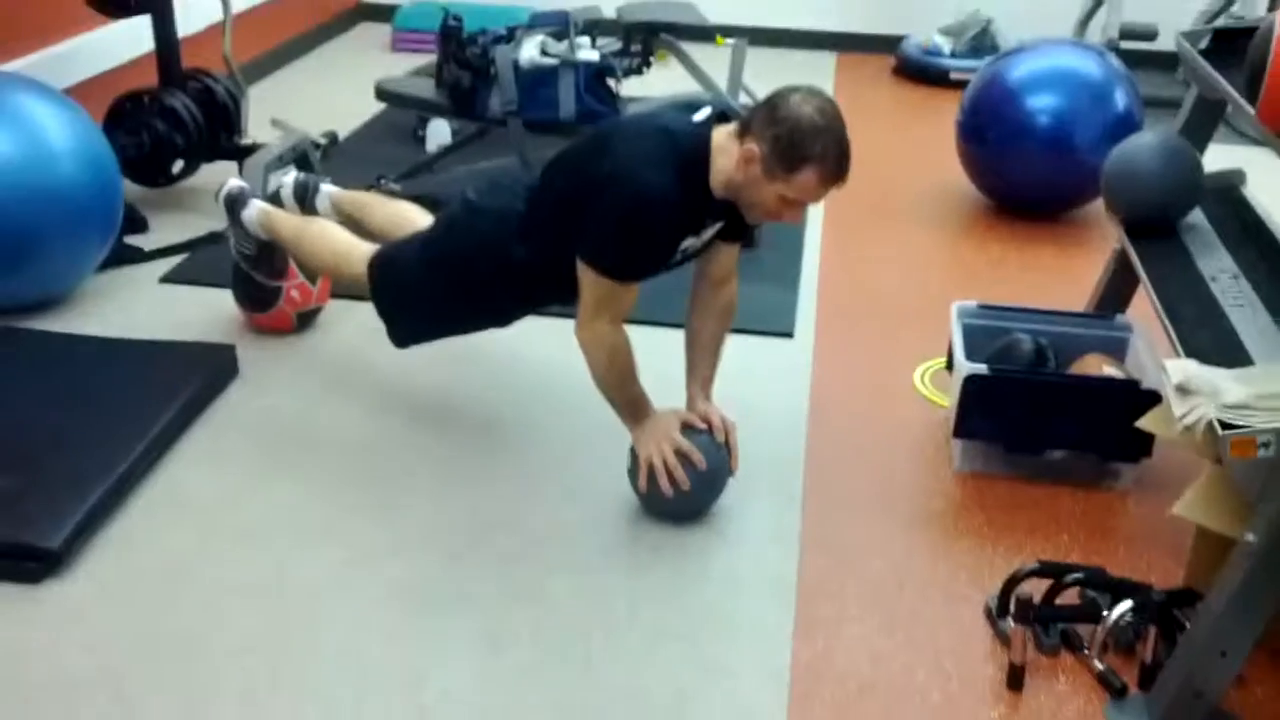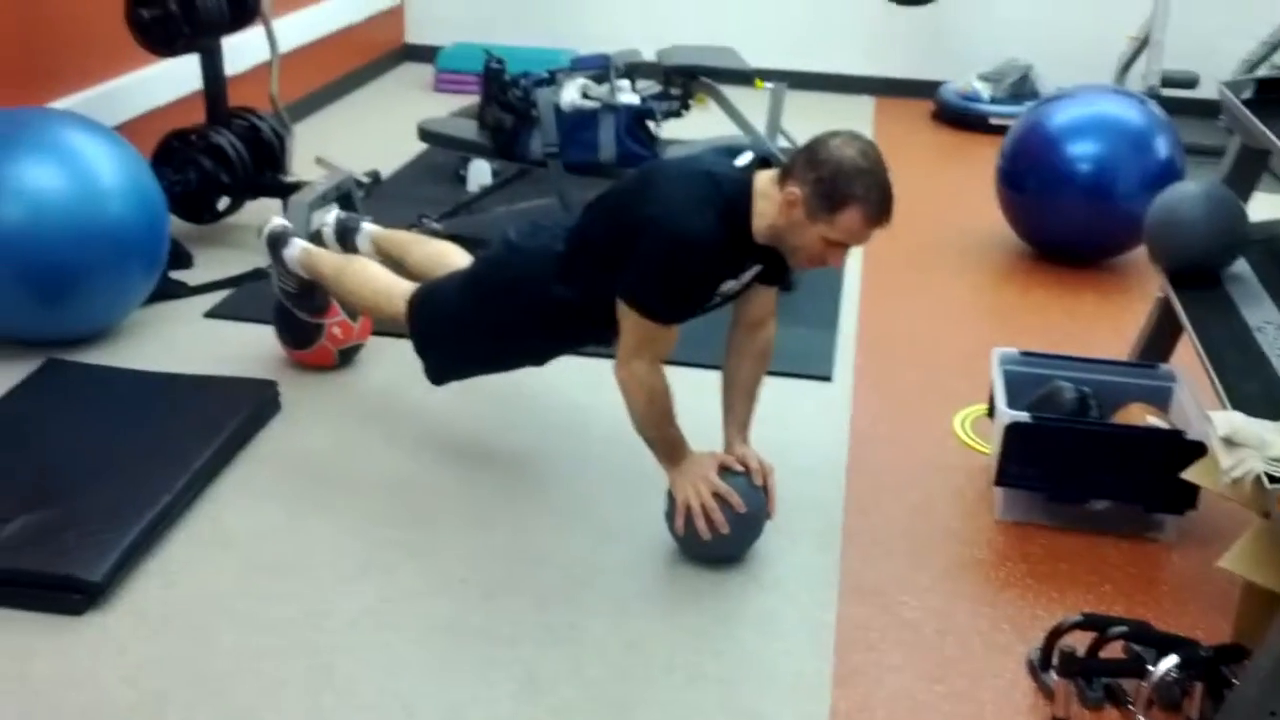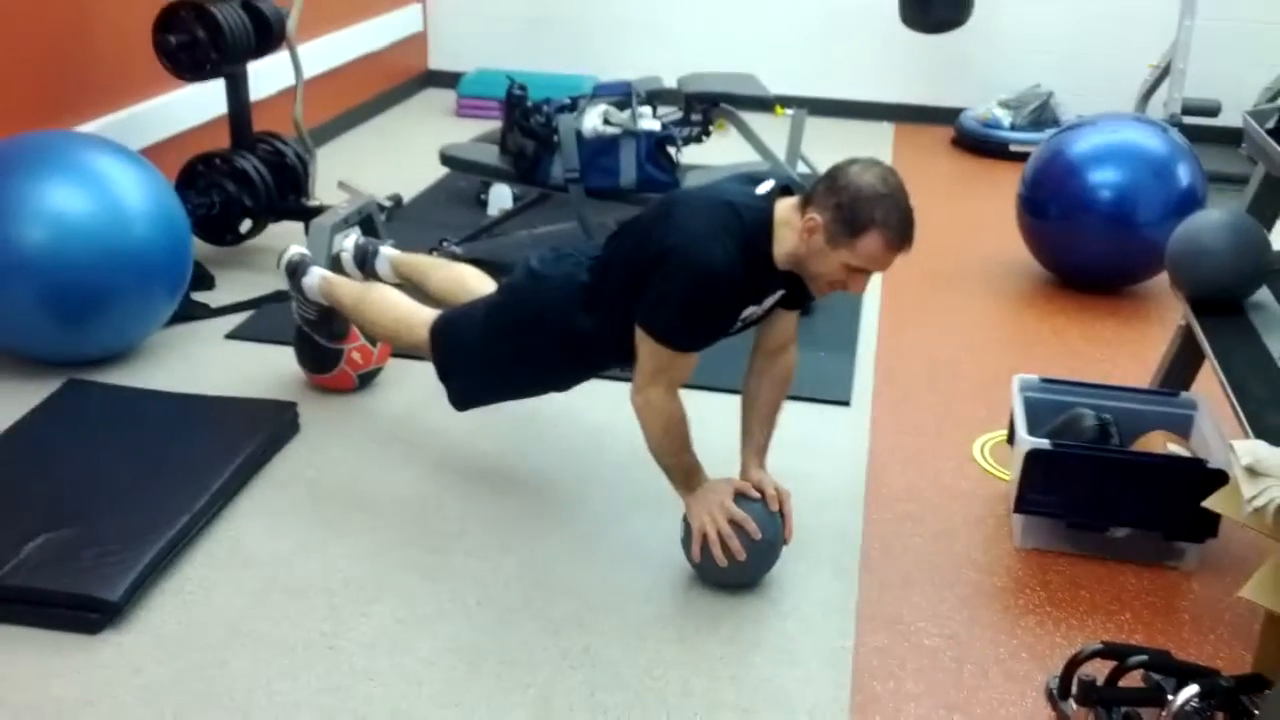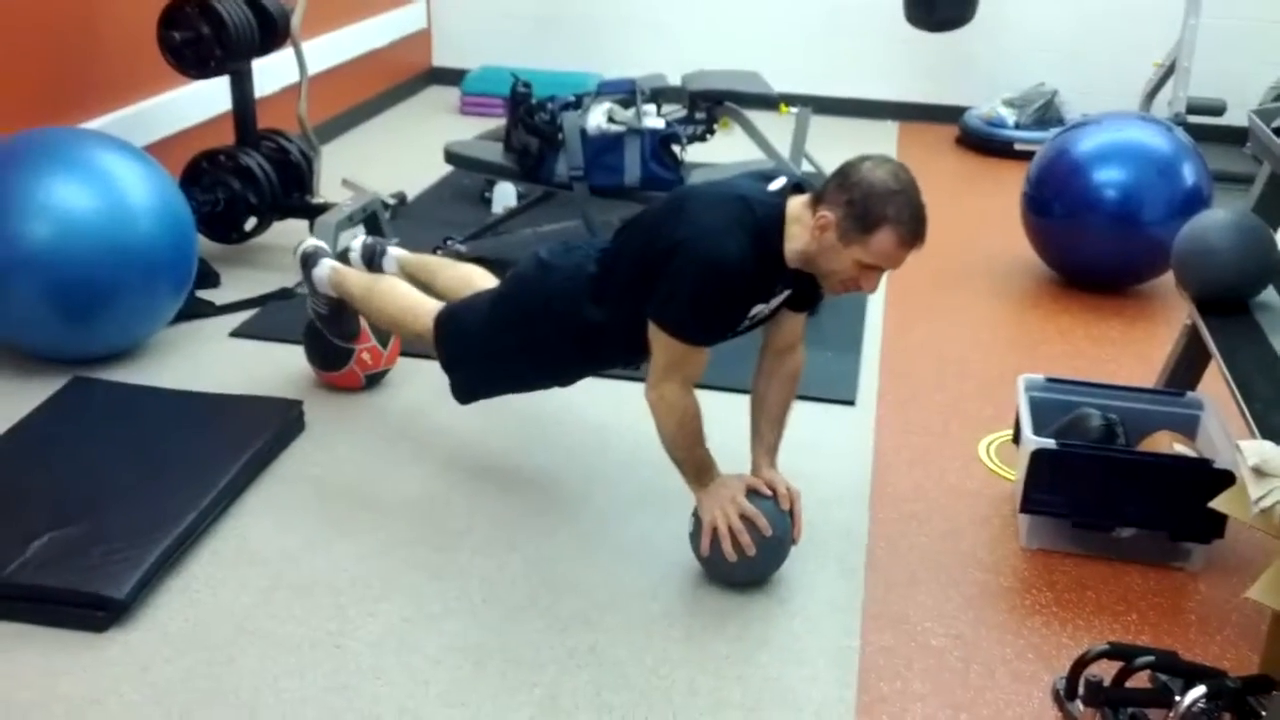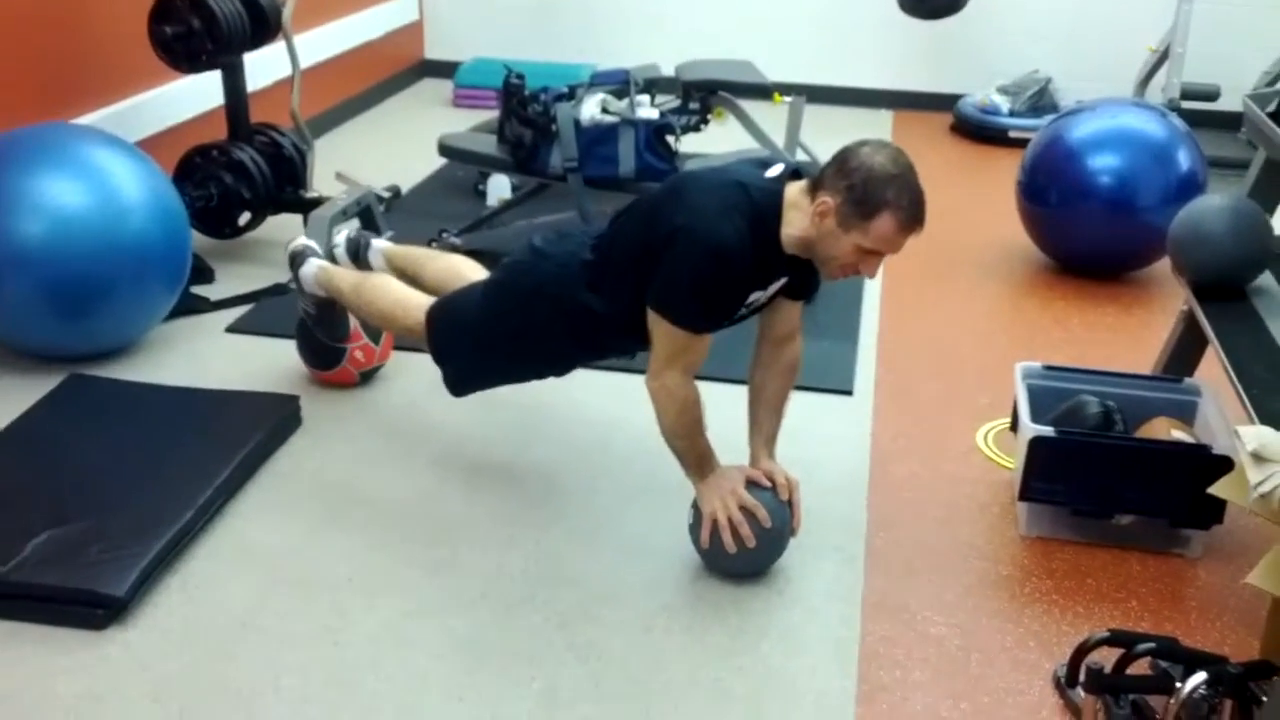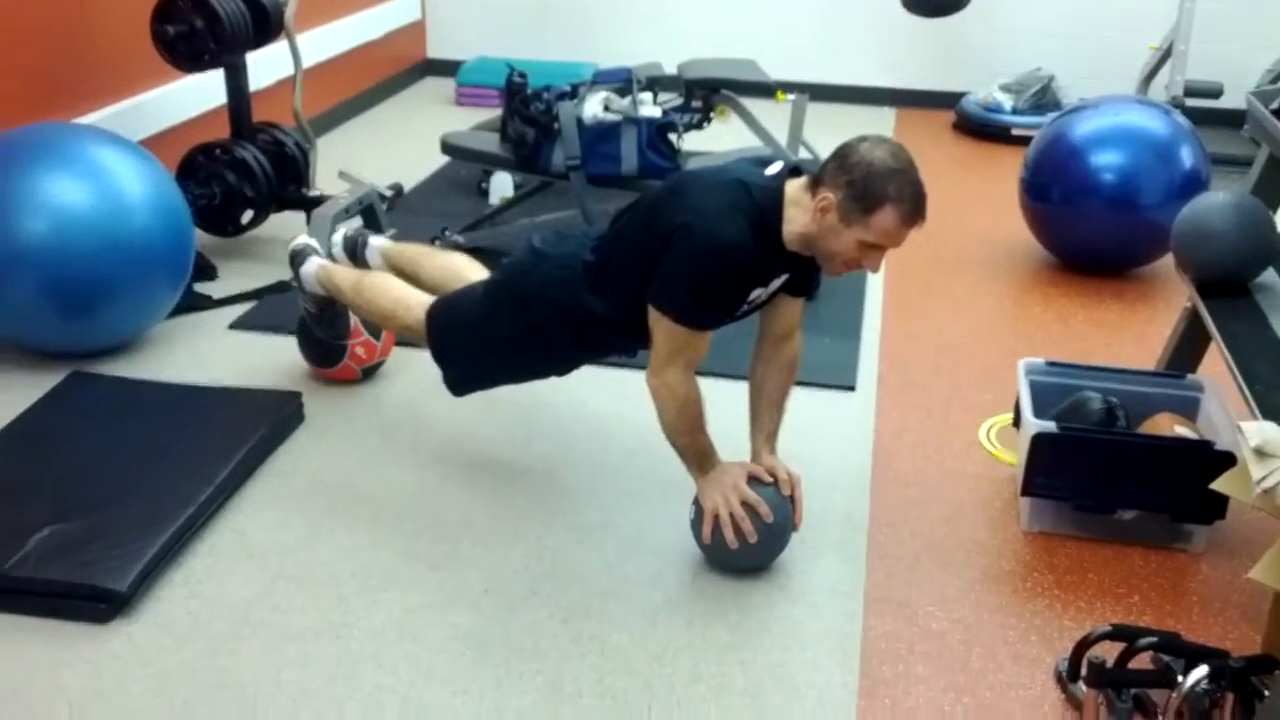
dt=0.4s
person 1, frame 1
left shoulder: (739, 161)
right shoulder: (646, 187)
left elbow: (717, 285)
right elbow: (598, 324)
left wrist: (700, 397)
right wrist: (643, 423)
left hip: (545, 232)
right hip: (495, 252)
left knee: (424, 238)
right knee: (375, 270)
left ankle: (314, 195)
right ankle: (255, 214)
person 1, frame 2
left shoulder: (779, 207)
right shoulder: (687, 228)
left elbow: (754, 328)
right elbow: (637, 364)
left wrist: (738, 439)
right wrist: (679, 464)
left hip: (582, 275)
right hip: (533, 292)
left knee: (456, 273)
right knee: (415, 308)
left ankle: (356, 233)
right ankle: (298, 253)
person 1, frame 3
left shoulder: (798, 232)
right shoulder: (707, 258)
left elbow: (775, 353)
right elbow: (653, 390)
left wrist: (755, 464)
right wrist: (695, 491)
left hip: (605, 297)
right hip: (556, 319)
left knee: (485, 298)
right knee: (437, 334)
left ankle: (376, 257)
right ankle: (316, 280)
person 1, frame 4
left shoulder: (810, 232)
right shoulder: (718, 251)
left elbow: (783, 353)
right elbow: (668, 386)
left wrist: (765, 463)
right wrist: (707, 485)
left hip: (609, 295)
right hip: (561, 310)
left knee: (485, 296)
right knee: (441, 326)
left ankle: (383, 256)
right ankle: (329, 273)
person 1, frame 5
left shoulder: (804, 220)
right shoulder: (716, 237)
left elbow: (780, 344)
right elbow: (669, 376)
left wrist: (763, 455)
right wrist: (708, 478)
left hip: (602, 285)
right hip: (554, 300)
left knee: (476, 292)
right knee: (434, 322)
left ankle: (371, 250)
right ankle: (319, 272)
person 1, frame 6
left shoulder: (806, 217)
right shoulder: (717, 235)
left elbow: (780, 341)
right elbow: (669, 374)
left wrist: (765, 451)
right wrist: (708, 473)
left hip: (603, 287)
right hip: (556, 302)
left knee: (475, 289)
right knee: (432, 321)
left ankle: (369, 249)
right ankle: (317, 270)
